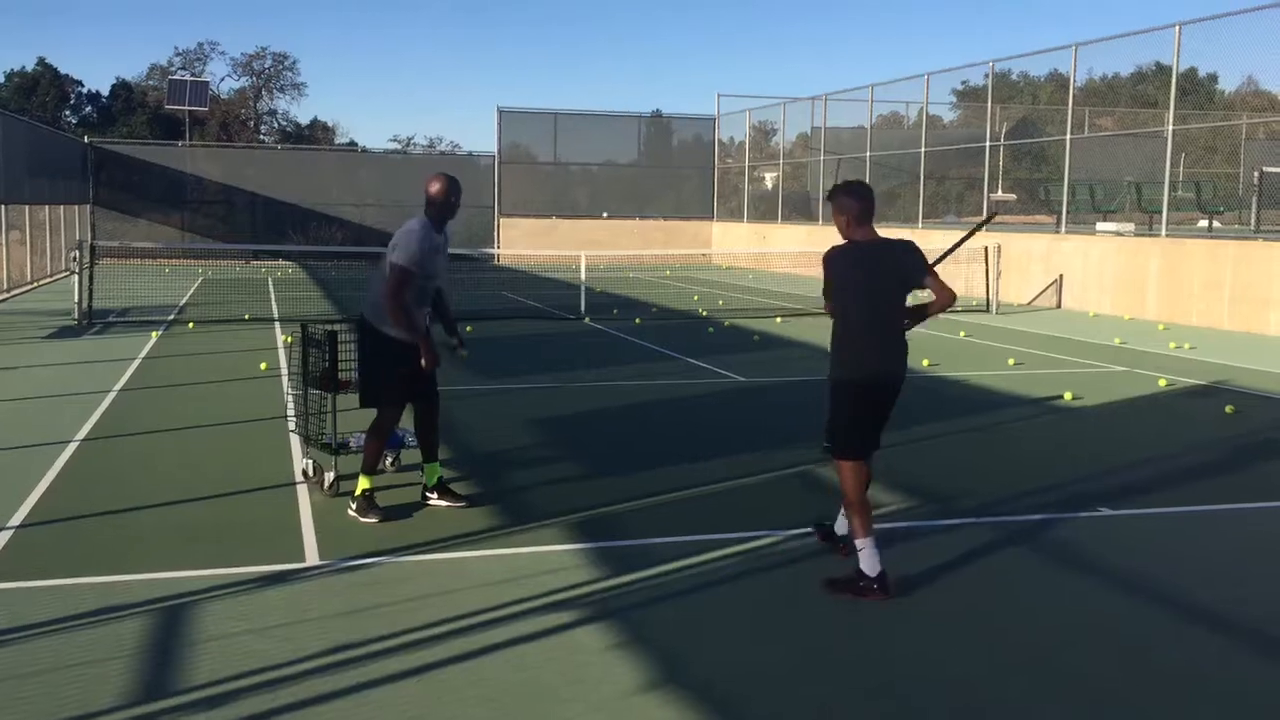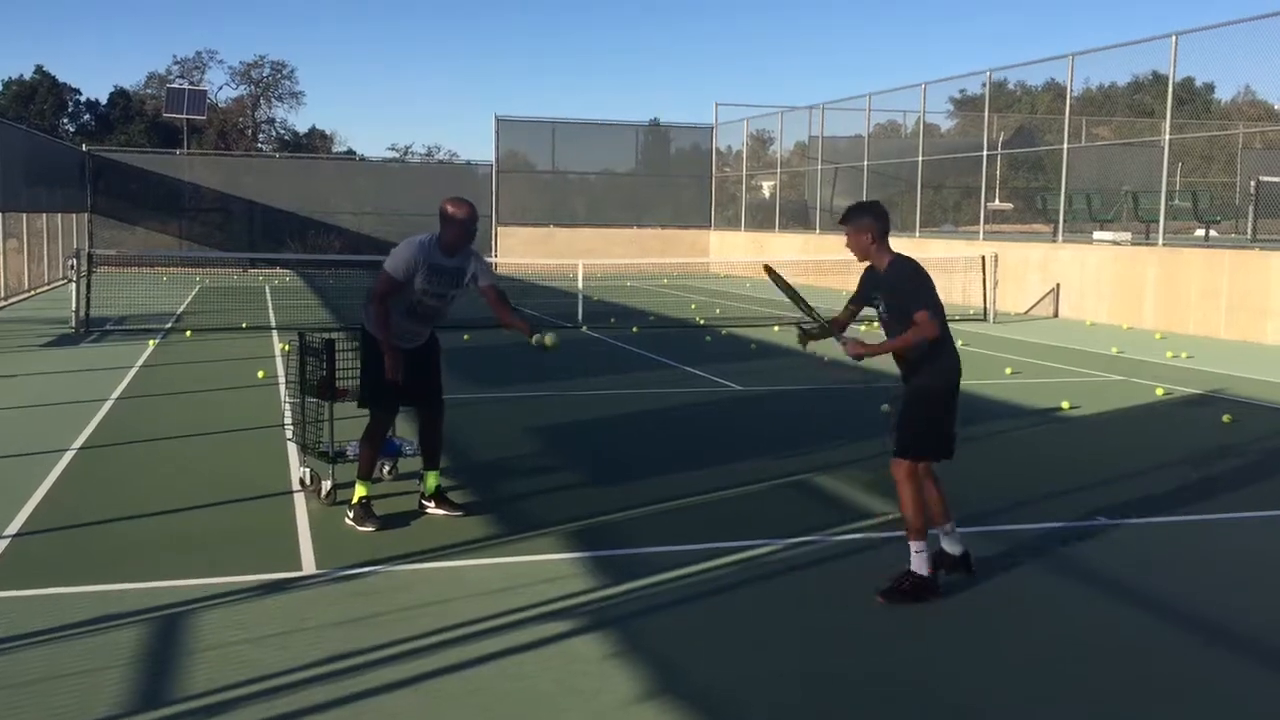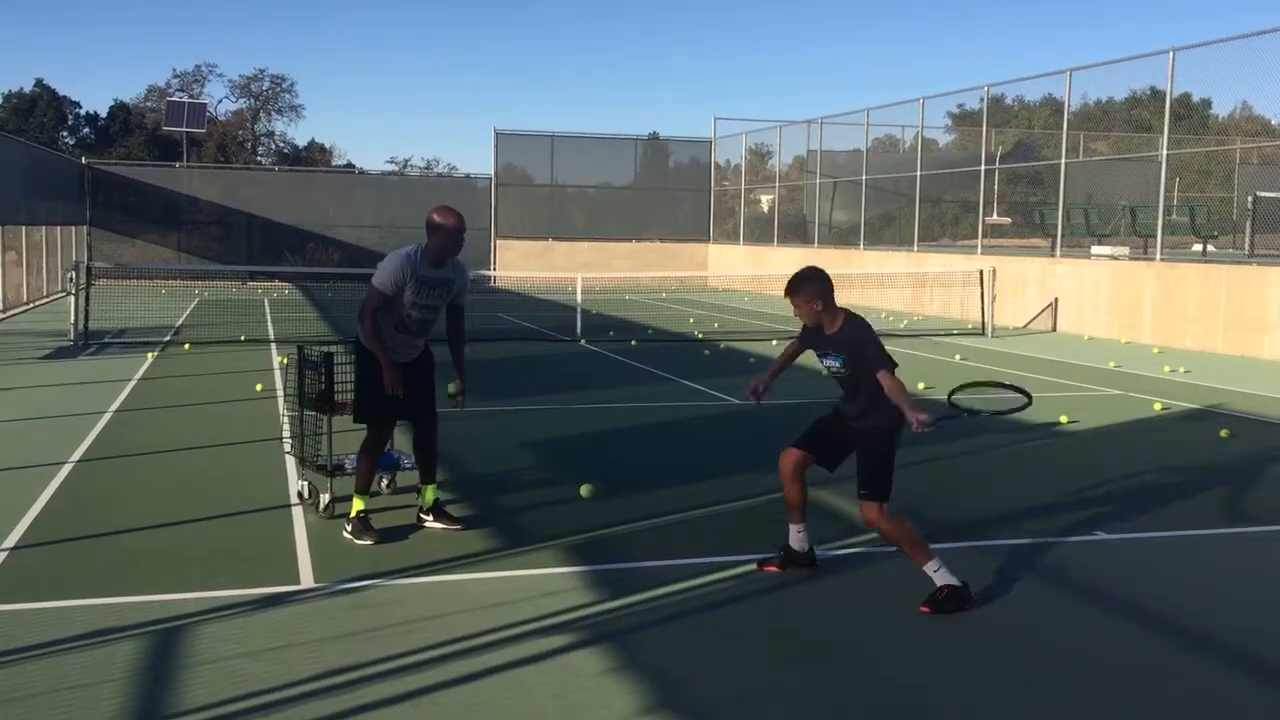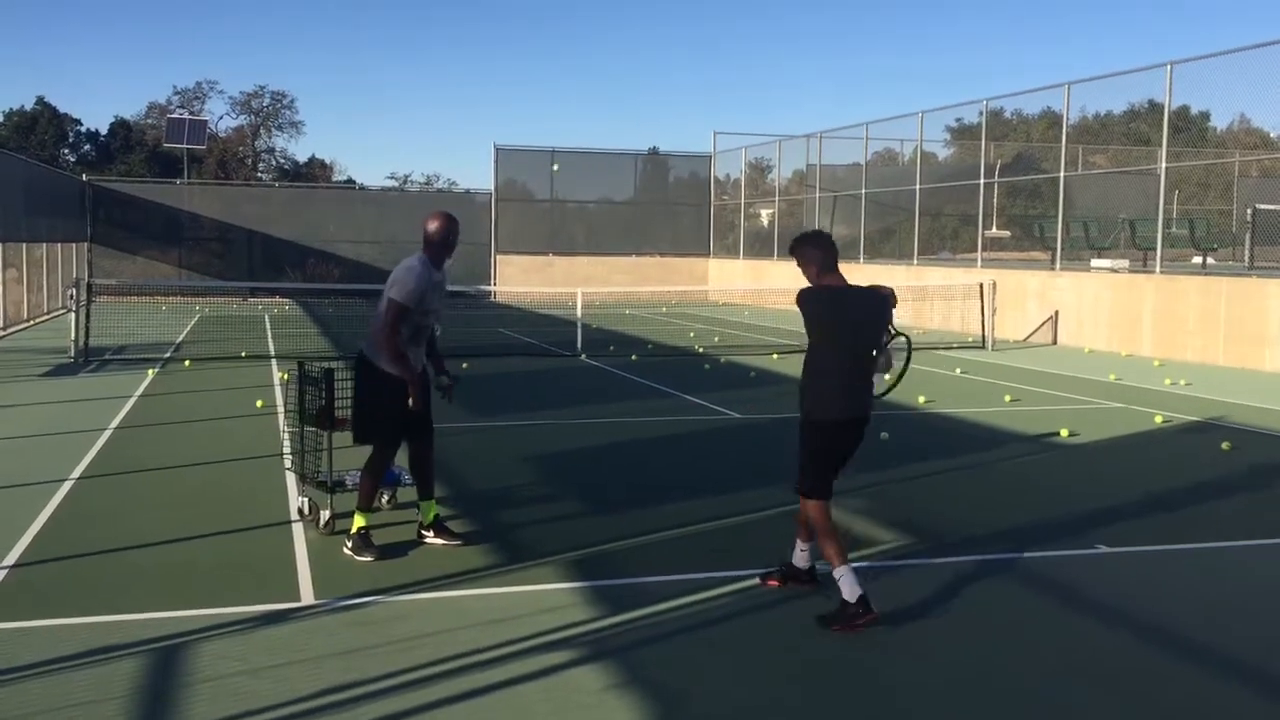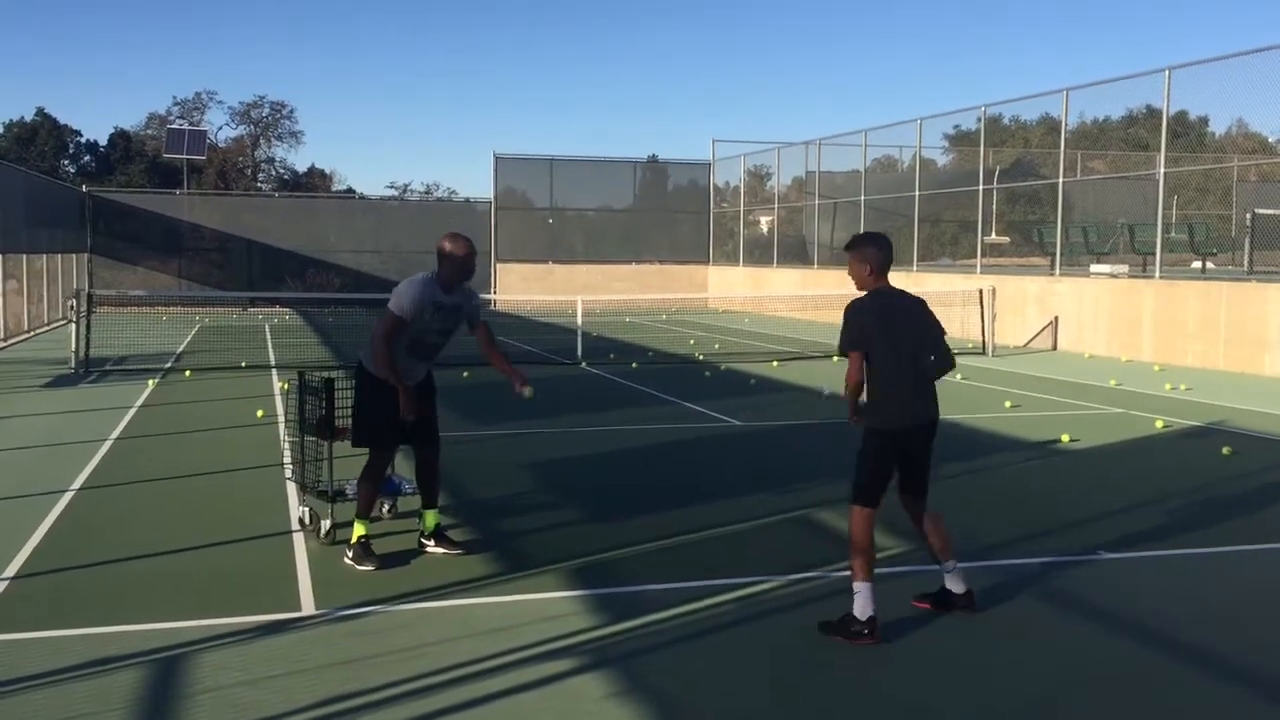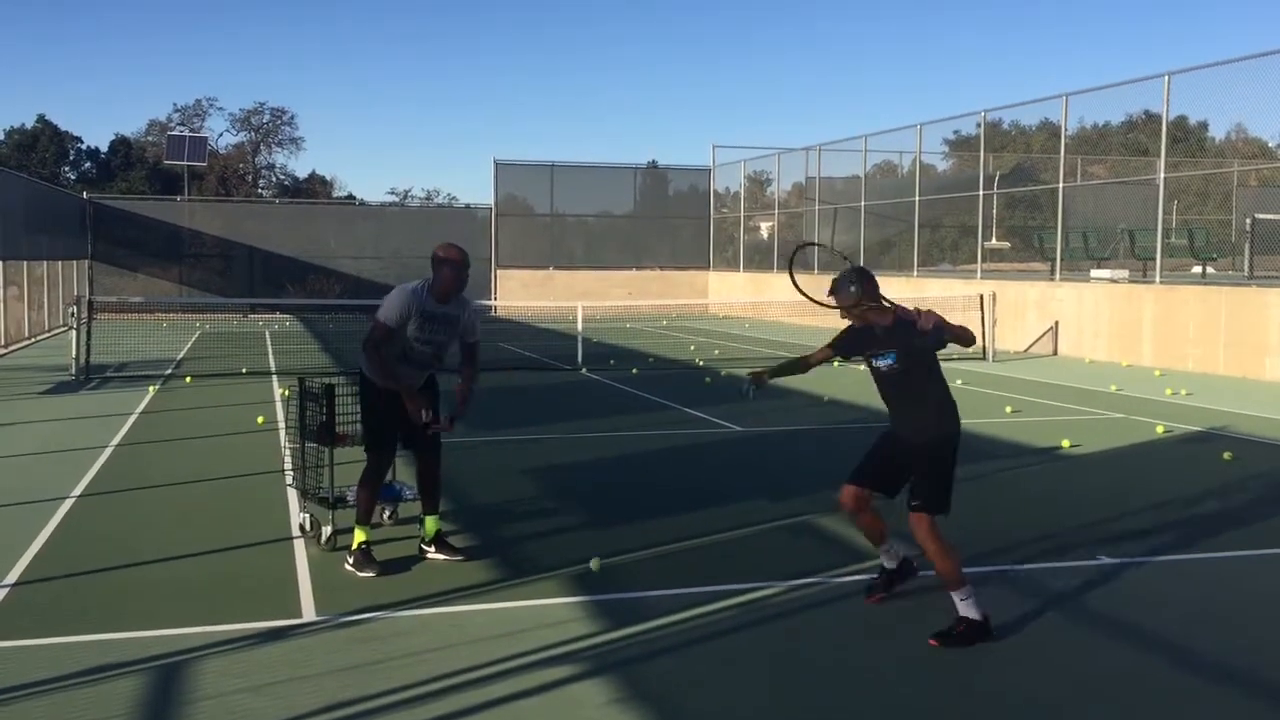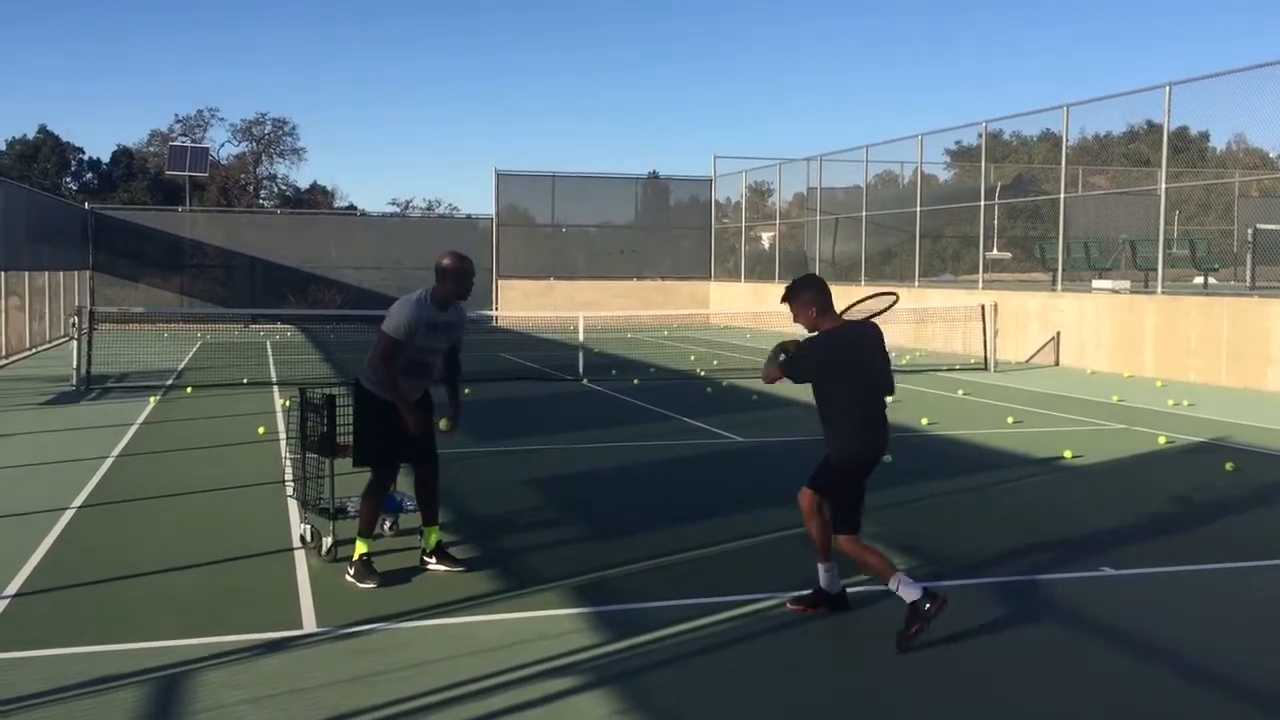
dt=0.5s
person 1, frame 1
left shoulder: (836, 258)
right shoulder: (904, 252)
right elbow: (946, 296)
right wrist: (917, 313)
left hip: (853, 373)
right hip: (892, 371)
left knee: (848, 463)
right knee: (861, 454)
left ankle: (870, 573)
right ankle: (843, 527)
person 1, frame 2
left shoulder: (906, 273)
right shoulder: (874, 275)
left elbow: (929, 329)
right elbow: (847, 316)
left wrist: (870, 349)
right wrist: (817, 331)
left hip: (934, 381)
right hip: (925, 380)
left knee: (904, 469)
right knee: (919, 467)
left ankle: (920, 574)
right ankle: (954, 551)
person 1, frame 3
left shoulder: (859, 337)
right shoulder: (818, 328)
left elbow: (890, 382)
right elbow: (794, 346)
left wrist: (912, 411)
right wrist: (767, 378)
left hip: (876, 423)
right hip: (848, 413)
left knee: (873, 513)
right knee: (790, 462)
left ankle: (950, 586)
right ankle: (798, 550)
person 1, frame 4
left shoulder: (810, 299)
right shoulder: (875, 300)
right elbow: (881, 360)
left hip: (824, 414)
right hip: (857, 412)
left knee: (814, 503)
right knee: (811, 487)
left ankle: (855, 600)
right ankle: (800, 565)
person 1, frame 5
left shoulder: (860, 309)
right shoulder: (914, 305)
left elbow: (854, 376)
right elbow: (946, 362)
left wrist: (854, 403)
left hip: (890, 423)
right hip: (924, 418)
left knee: (862, 513)
right knee: (914, 503)
left ankle: (862, 617)
right ankle: (957, 588)
person 1, frame 6
left shoulder: (910, 324)
right shoulder: (860, 333)
left elbow: (967, 339)
right elbow: (812, 360)
left wrist: (941, 324)
right wrist: (770, 372)
left hip: (936, 434)
right hip: (902, 431)
left knee: (921, 523)
right knee: (850, 497)
left ankle: (973, 617)
right ankle: (894, 563)
person 1, frame 7
left shoulder: (811, 351)
right shoulder: (870, 332)
left elbow: (769, 376)
right elbow: (887, 389)
left wrist: (778, 351)
left hip: (850, 450)
right hip: (871, 440)
left knee: (846, 540)
right knee: (809, 500)
left ankle: (918, 598)
right ankle: (830, 588)
person 2, frame 1
left shoulder: (439, 237)
right shoulder: (415, 237)
right elbow: (393, 297)
left wrist: (452, 332)
right wrist: (424, 343)
left hip: (413, 333)
right hip: (385, 335)
left knee: (428, 404)
right knee: (390, 413)
left ankle: (432, 483)
right ankle: (361, 494)
person 2, frame 2
left shoulder: (472, 262)
right shoulder: (413, 251)
left elbow: (499, 305)
right elbow: (376, 299)
left wrist: (533, 333)
right wrist: (389, 351)
left hip: (422, 341)
right hip: (383, 340)
left knee: (433, 411)
right knee: (383, 417)
left ankle: (430, 492)
right ankle: (358, 500)
person 2, frame 3
left shoulder: (458, 272)
right shoulder: (400, 264)
left elbow: (455, 325)
right elbow: (367, 314)
left wrist: (460, 373)
right wrist: (387, 365)
left hip: (417, 355)
right hip: (378, 354)
left knee: (427, 426)
right knee: (380, 432)
left ankle: (428, 505)
right ankle: (357, 514)
person 2, frame 4
left shoulder: (437, 274)
right shoulder: (414, 273)
right elbow: (388, 331)
left wrist: (438, 368)
right wrist: (412, 381)
left hip: (412, 370)
right hip: (383, 372)
left knee: (423, 442)
right knee: (386, 449)
left ankle: (428, 521)
right ankle: (357, 531)
person 2, frame 5
left shoulder: (467, 298)
right shoulder: (416, 289)
left elbow: (486, 344)
right elbow: (382, 339)
left wrist: (515, 377)
right wrist: (403, 391)
left hip: (418, 379)
right hip: (379, 379)
left knee: (429, 450)
right knee: (382, 456)
left ankle: (429, 530)
right ankle: (358, 539)
person 2, frame 6
left shoulder: (465, 310)
right shoulder: (405, 298)
left elbow: (469, 362)
right elbow: (372, 347)
left wrist: (458, 409)
right wrist: (405, 395)
left hip: (422, 385)
right hip: (381, 385)
left knee: (430, 456)
right knee: (380, 461)
left ankle: (431, 537)
right ankle: (359, 545)
person 2, frame 7
left shoulder: (458, 315)
right shoulder: (410, 309)
left elbow: (451, 360)
right elbow: (380, 362)
left wrist: (454, 401)
right wrist: (405, 410)
left hip: (417, 396)
right hip: (378, 396)
left knee: (428, 467)
right knee: (384, 475)
left ankle: (431, 547)
right ankle: (359, 558)
